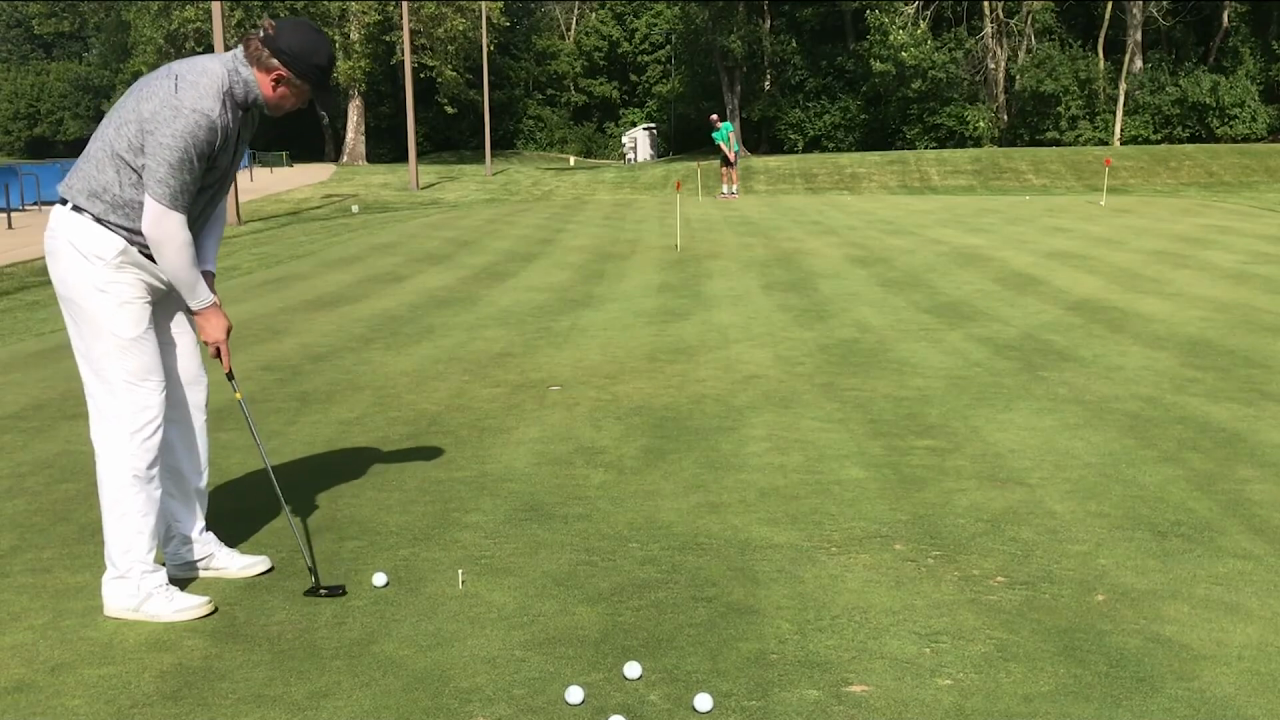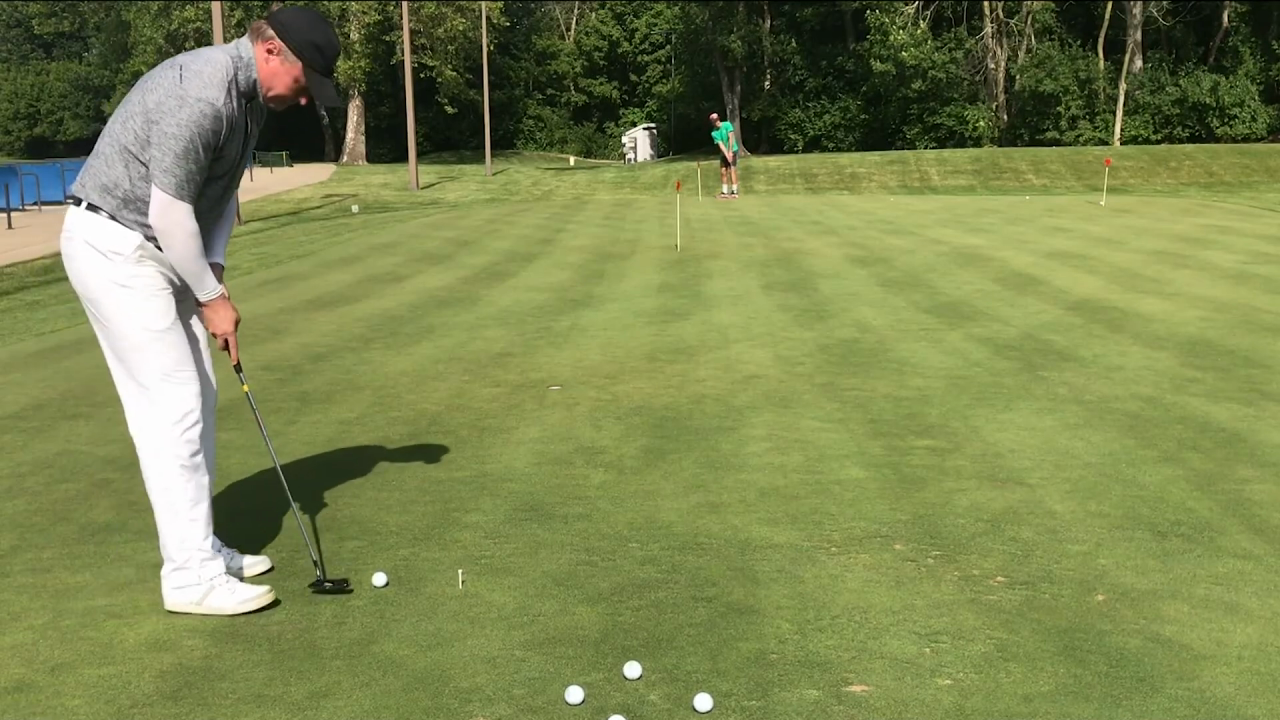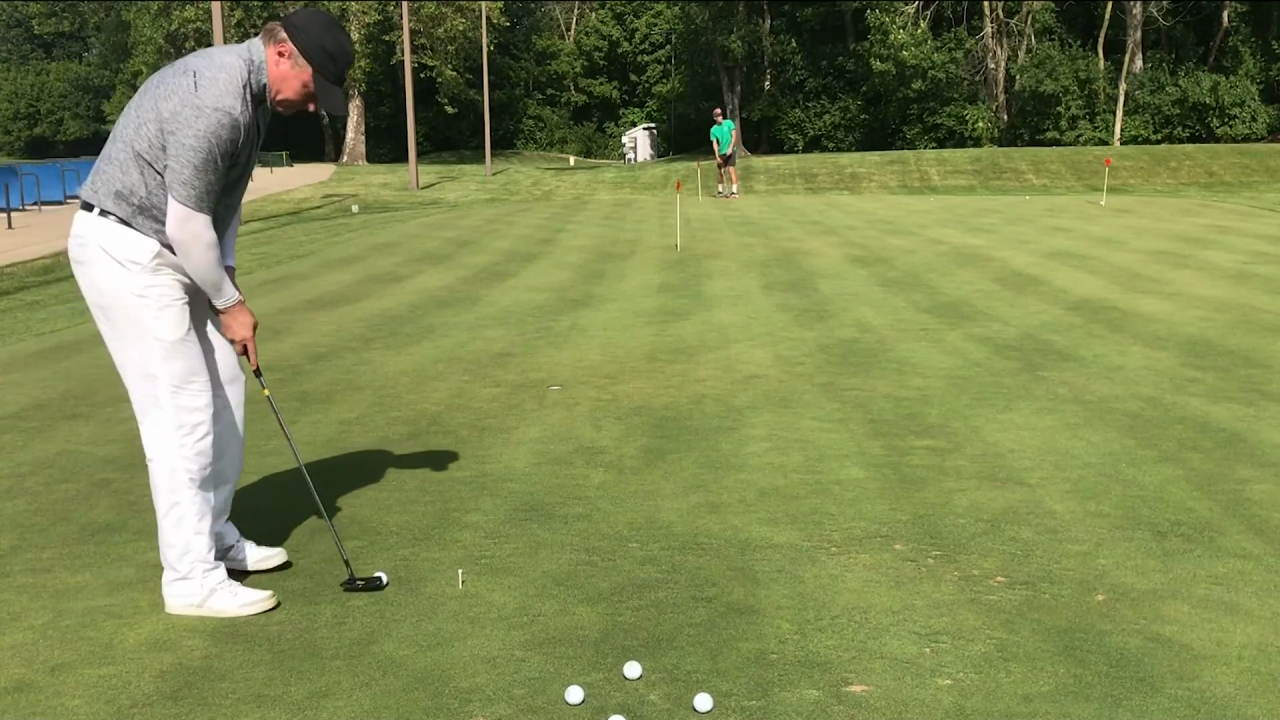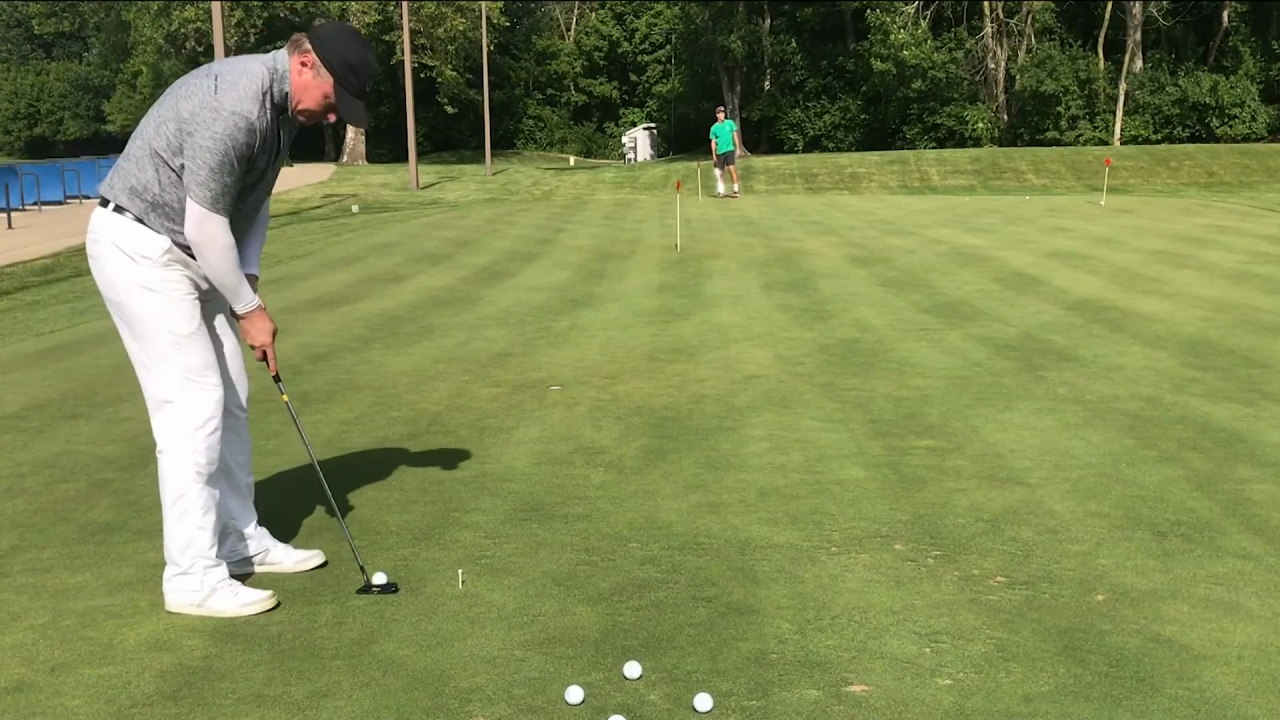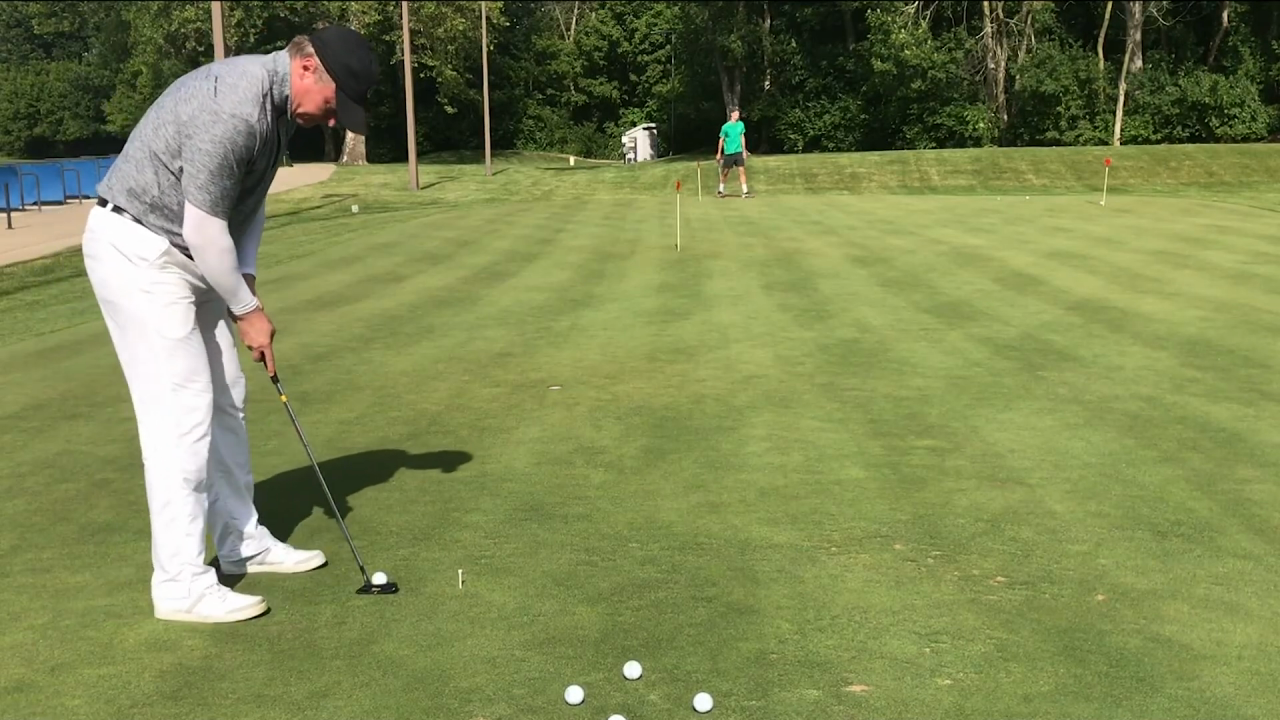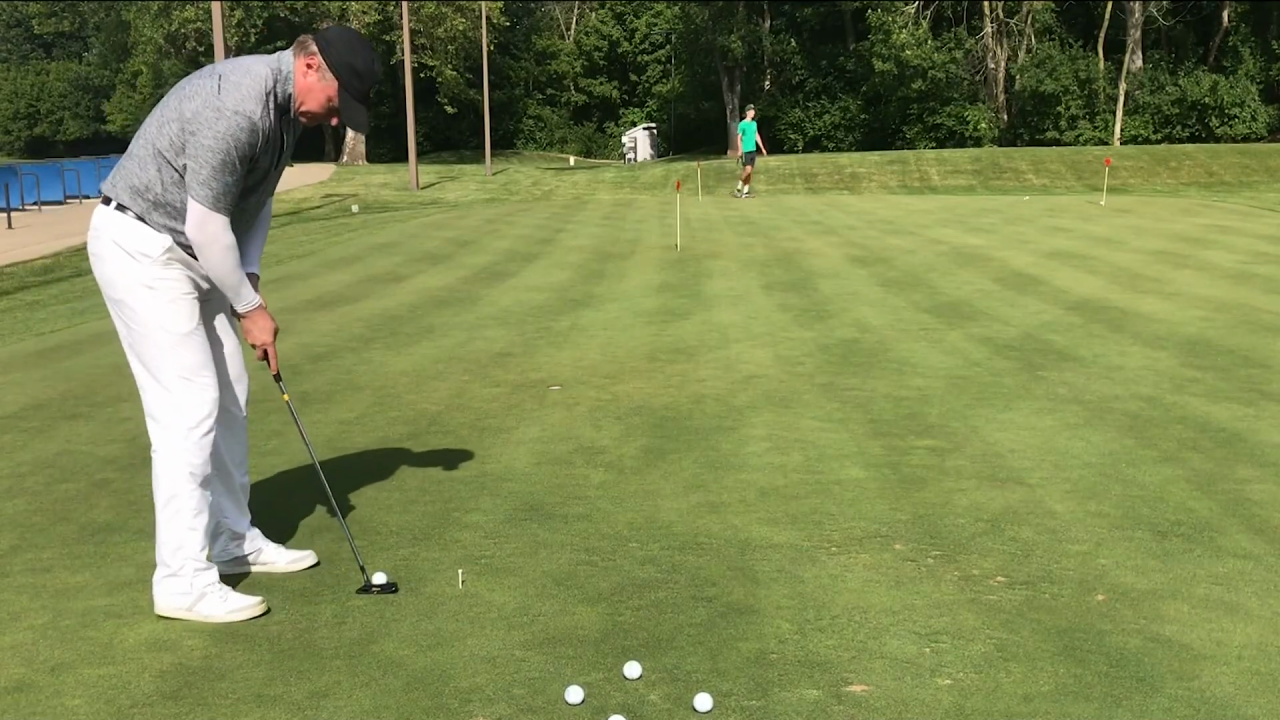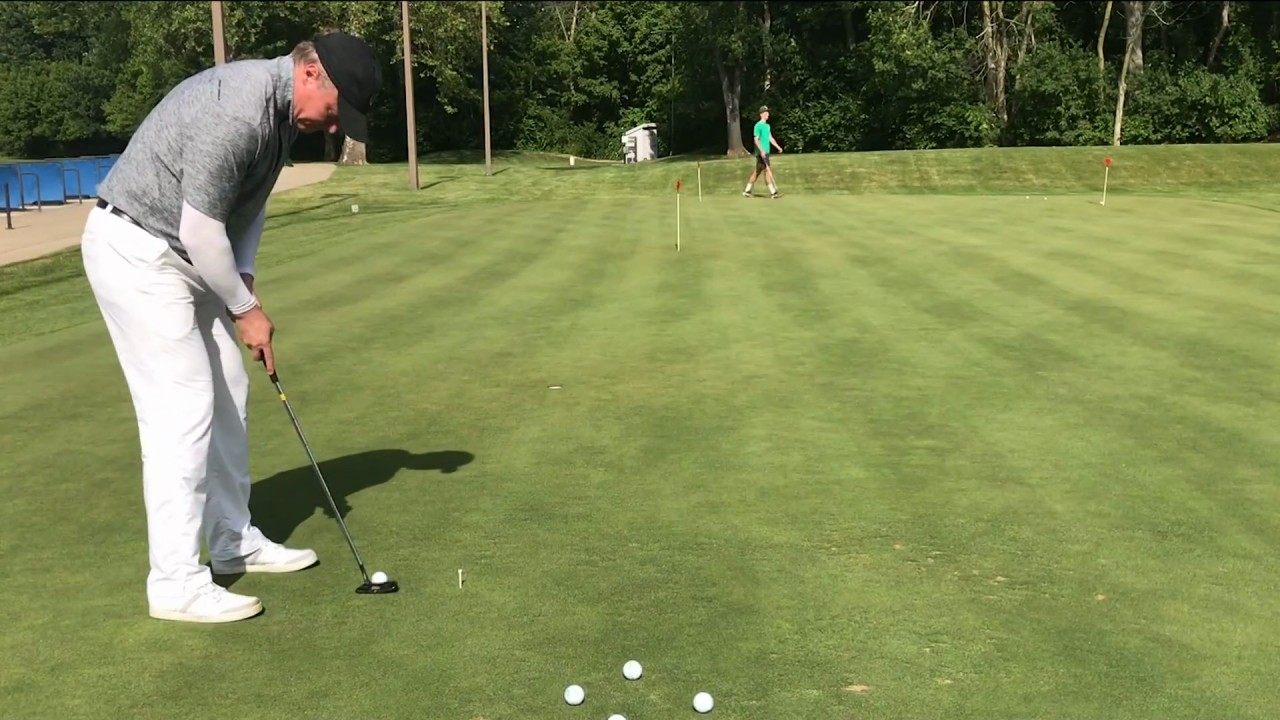
dt=0.4s
person 1, frame 1
left shoulder: (238, 96)
right shoulder: (195, 106)
left elbow: (209, 195)
right elbow: (162, 223)
left wrist: (206, 277)
right wrist: (205, 306)
left hip: (143, 251)
right hip: (99, 248)
left knee: (184, 395)
right knee: (135, 409)
left ankle: (188, 545)
right ankle: (131, 581)
person 1, frame 2
left shoulder: (246, 92)
right shoulder: (198, 95)
left elbow: (220, 191)
right elbow: (169, 213)
left wrist: (214, 272)
right wrist: (211, 297)
left hip: (155, 246)
right hip: (113, 244)
left knee: (193, 396)
right knee: (170, 401)
left ankle: (196, 544)
right ankle: (191, 573)
person 1, frame 3
left shoulder: (248, 86)
right shoulder: (215, 102)
right elbow: (187, 225)
left wrist: (227, 277)
right wrist: (230, 303)
left hip: (159, 249)
right hip: (125, 250)
left knee: (222, 389)
right knee: (180, 410)
left ankle: (212, 535)
right ankle: (191, 579)
person 1, frame 4
left shoulder: (276, 102)
right shoulder: (234, 104)
left elbow: (250, 201)
right elbow: (205, 225)
left wrist: (249, 280)
right wrist: (249, 308)
left hip: (180, 249)
right hip: (139, 246)
left knee: (226, 396)
right knee: (192, 401)
left ankle: (239, 542)
right ankle: (193, 575)
person 1, frame 5
left shoulder: (275, 101)
right shoulder: (233, 106)
left elbow: (246, 201)
right elbow: (204, 228)
left wrist: (246, 281)
right wrist: (247, 309)
left hip: (179, 250)
right hip: (136, 247)
left knee: (224, 397)
right knee: (180, 408)
left ankle: (241, 541)
right ankle: (181, 582)
person 1, frame 6
left shoulder: (280, 103)
right shoulder: (237, 104)
left elbow: (252, 200)
right elbow: (206, 224)
left wrist: (249, 278)
right wrist: (250, 307)
left hip: (183, 250)
right hip: (139, 244)
left knee: (225, 395)
right knee: (188, 402)
left ankle: (232, 542)
right ankle: (183, 580)
person 1, frame 7
left shoulder: (280, 108)
right shoulder: (236, 109)
left elbow: (245, 204)
right elbow: (200, 229)
left wrist: (243, 280)
right wrist: (246, 308)
left hip: (180, 252)
right hip: (135, 248)
left knee: (225, 395)
right knee: (182, 407)
left ankle: (233, 541)
right ankle: (177, 581)
